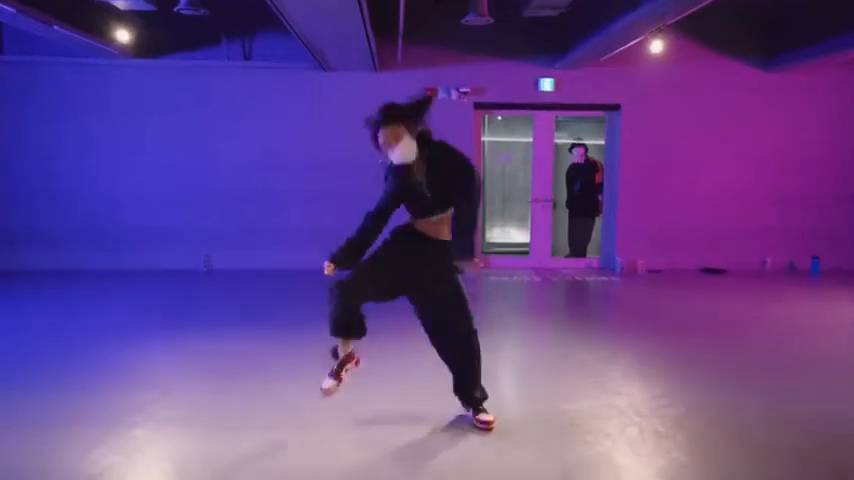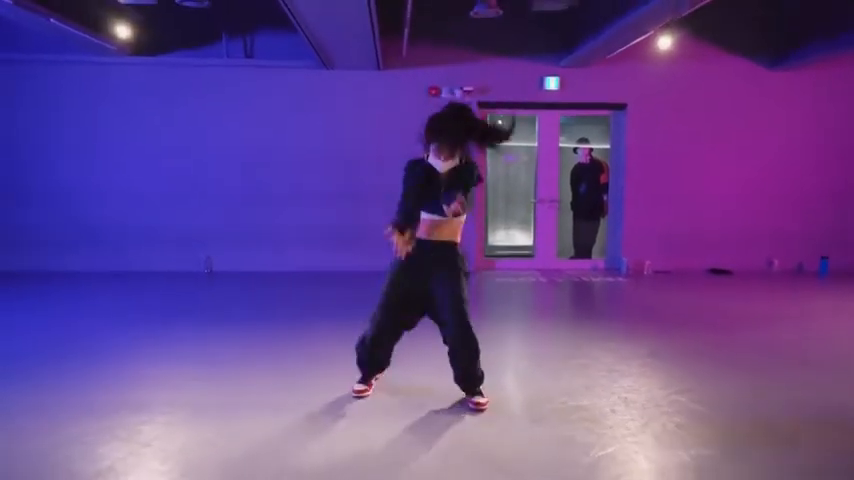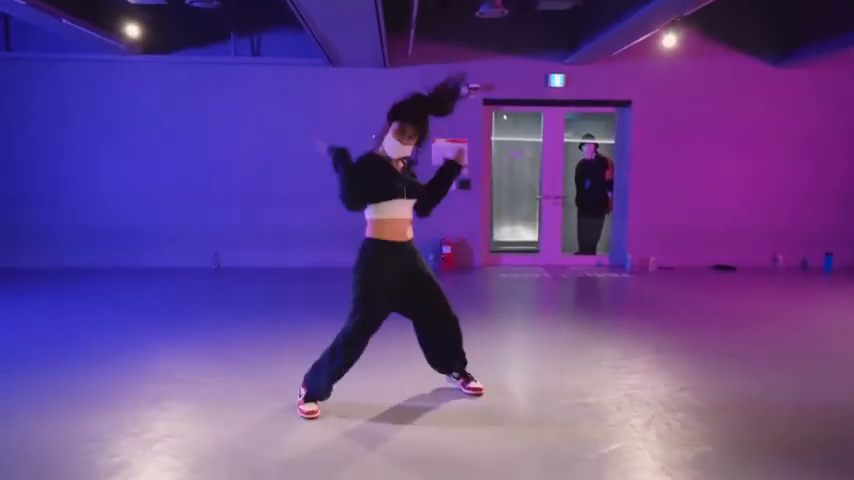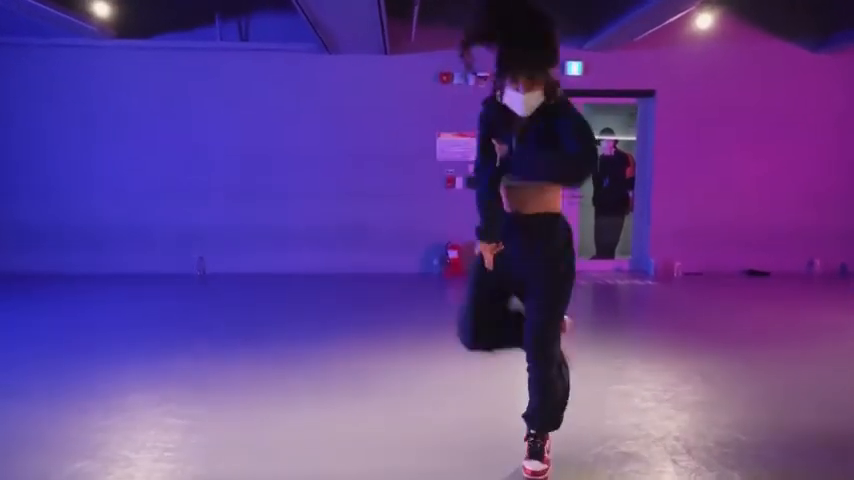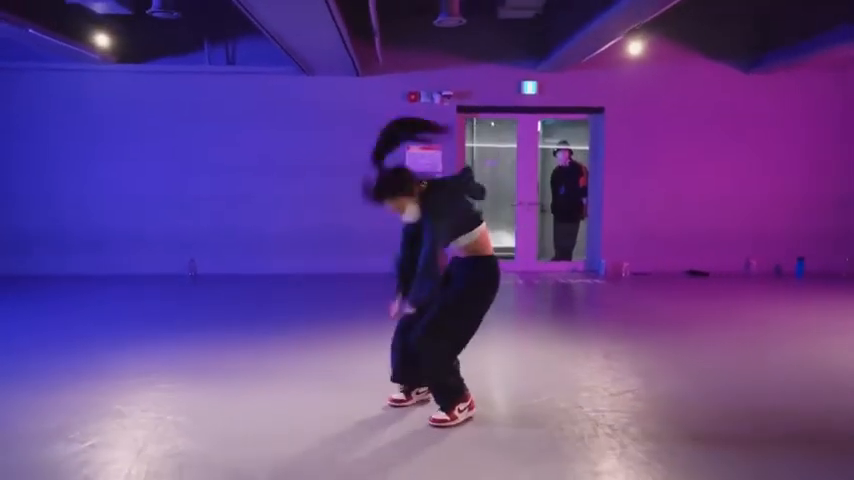
dt=1s
person 1, frame 1
left shoulder: (447, 160)
right shoulder: (397, 175)
left elbow: (468, 198)
right elbow: (376, 218)
left wrist: (465, 246)
right wrist: (342, 255)
left hip: (439, 256)
right hip: (405, 246)
left knee: (458, 330)
right knee: (347, 290)
left ankle: (473, 401)
right ankle: (345, 353)
person 1, frame 2
left shoulder: (467, 173)
right shoulder: (415, 169)
left elbow: (461, 191)
right elbow: (408, 205)
left wrist: (457, 203)
right wrist: (398, 230)
left hip: (448, 256)
right hip: (415, 254)
left knee: (456, 326)
right knee: (386, 320)
left ankle: (471, 386)
right ankle: (370, 371)
person 1, frame 3
left shoulder: (406, 171)
right shoulder: (367, 165)
left elbow: (424, 207)
right elbow: (353, 199)
left wrist: (449, 170)
left hip: (408, 256)
right hip: (377, 256)
left knee: (441, 320)
right knee: (359, 328)
left ankle: (455, 368)
right ankle: (312, 389)
person 1, frame 4
left shoulder: (561, 117)
right shoulder: (493, 115)
left elbow: (579, 166)
right elbow: (484, 175)
left wrist: (517, 159)
right wrist: (486, 232)
left hip: (547, 240)
right hip: (503, 233)
left knee: (543, 348)
right knee: (475, 332)
left ankle: (539, 436)
right ankle: (544, 328)
person 1, frame 5
left shoulder: (438, 211)
right shoulder: (416, 209)
left elbow: (431, 257)
right elbow: (410, 253)
left wrist: (417, 299)
right wrist: (403, 294)
left hip: (480, 271)
right hip: (461, 267)
left knee: (428, 338)
right knee: (409, 327)
left ankle: (458, 402)
right ankle: (415, 386)
person 2, frame 1
left shoulder: (594, 165)
right shoulder: (572, 167)
left elbow: (599, 187)
left wrist: (598, 205)
left hip: (588, 208)
right hip: (574, 207)
left knee: (583, 237)
right knee: (574, 238)
left ankle: (579, 257)
right ankle: (574, 257)
person 2, frame 2
left shoulder: (599, 166)
right shoulder: (576, 168)
left elbow: (604, 188)
left wrist: (604, 207)
left hip: (593, 209)
right hip: (579, 208)
left knee: (588, 238)
right knee: (578, 239)
left ankle: (584, 258)
right ankle: (579, 258)
person 2, frame 3
left shoulder: (604, 162)
right shoulder: (581, 165)
left elbow: (609, 185)
left wrist: (609, 203)
right wrist: (578, 200)
left hip: (598, 205)
right hip: (584, 205)
left knee: (593, 234)
right knee: (583, 234)
left ankle: (588, 254)
right ankle: (584, 254)
person 2, frame 4
left shoulder: (625, 159)
right shoulder: (600, 161)
left elbow: (630, 184)
left wrist: (629, 203)
right wrist: (596, 200)
left hip: (617, 205)
right hip: (602, 205)
left knee: (611, 236)
right knee: (600, 237)
left ankle: (606, 257)
right ankle: (601, 258)
person 2, frame 5
left shoulder: (579, 169)
right shoulder: (557, 171)
left elbow: (584, 192)
left wrist: (584, 209)
right wrist: (554, 207)
left hip: (573, 211)
right hip: (559, 211)
left knee: (568, 241)
right knee: (559, 240)
left ankle: (564, 260)
right ankle: (560, 259)
